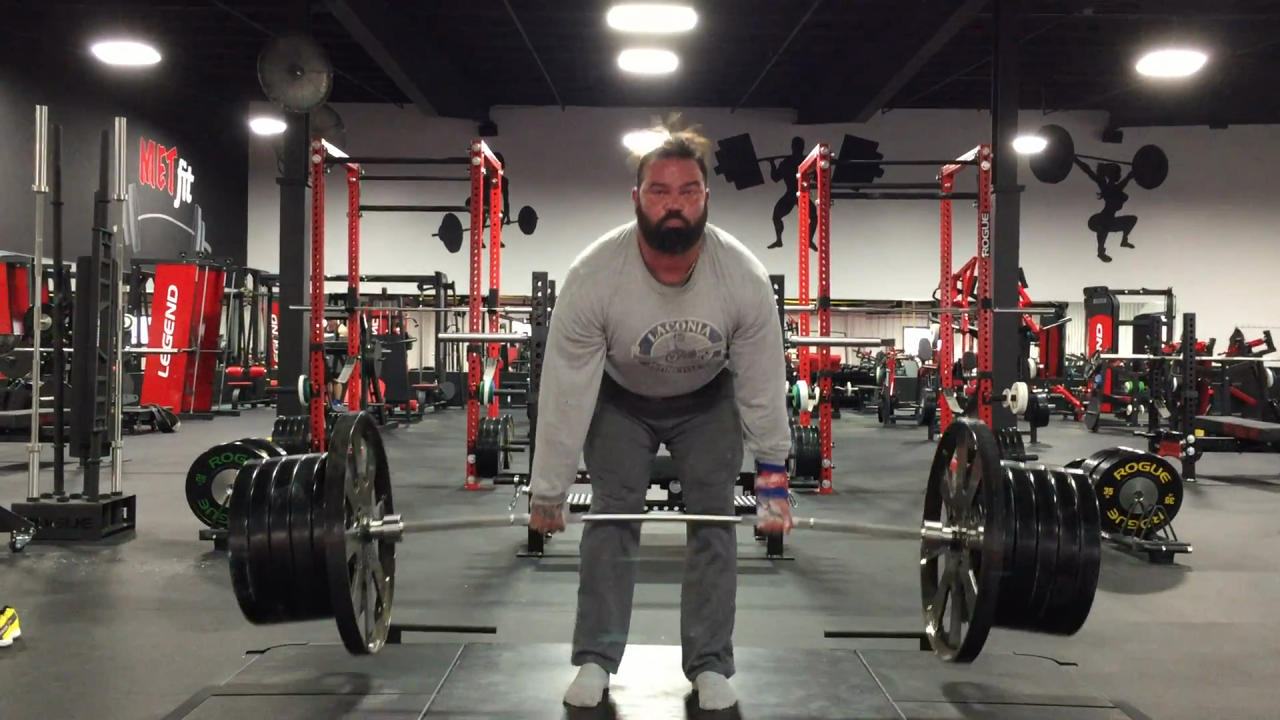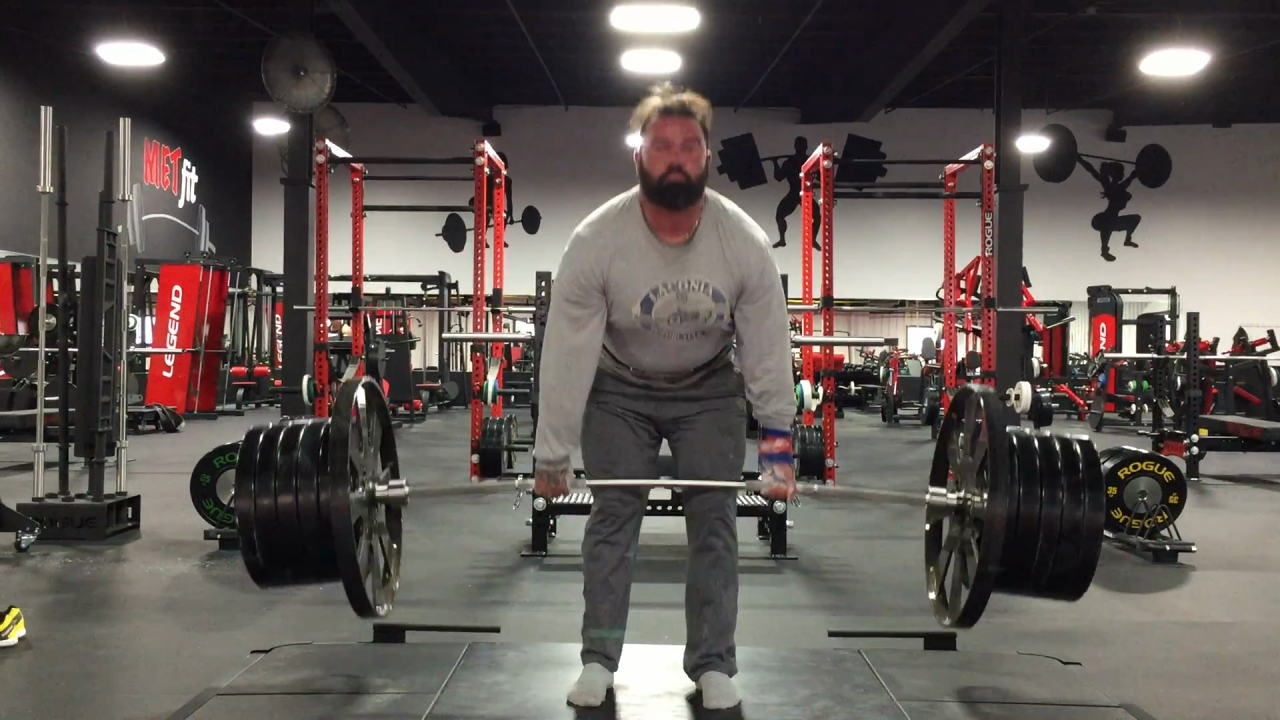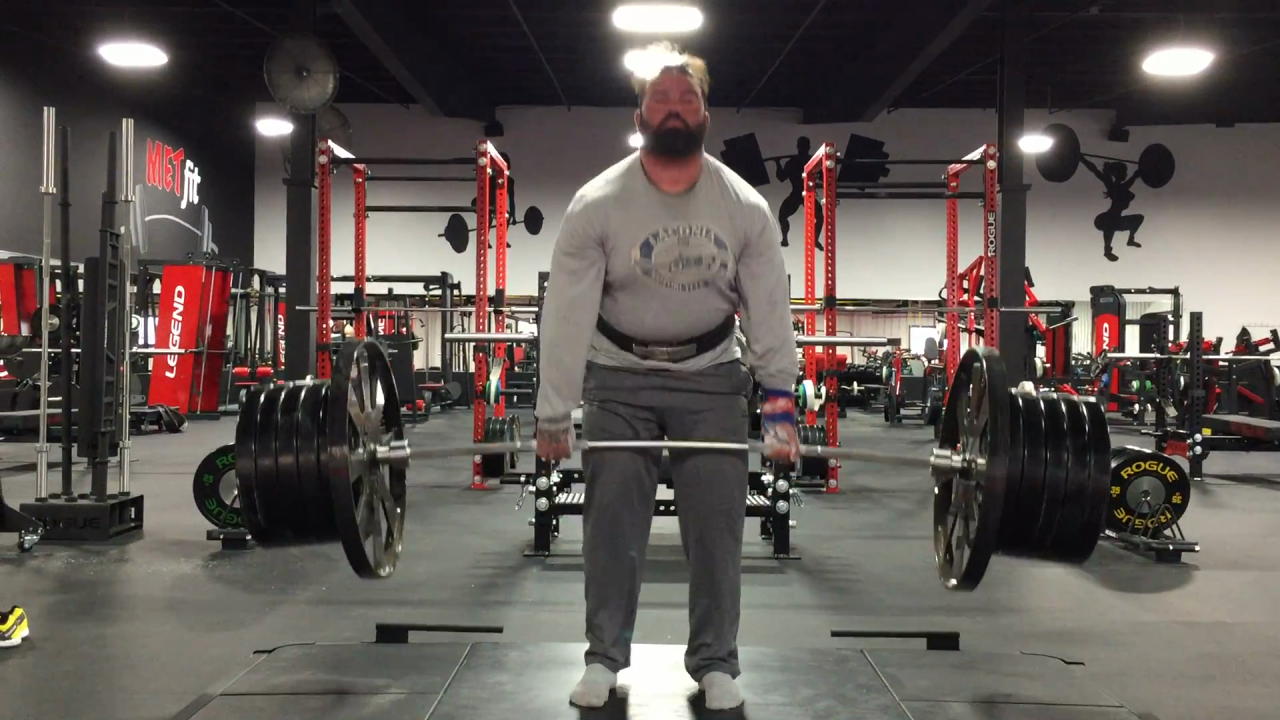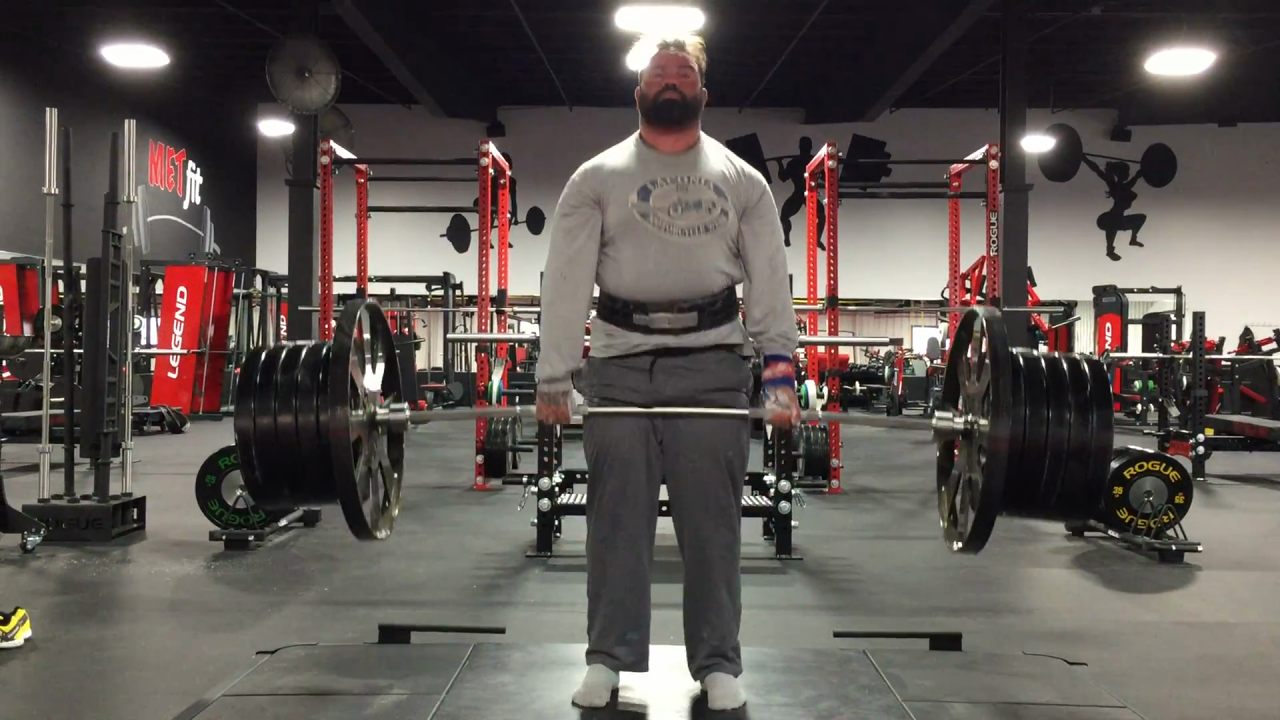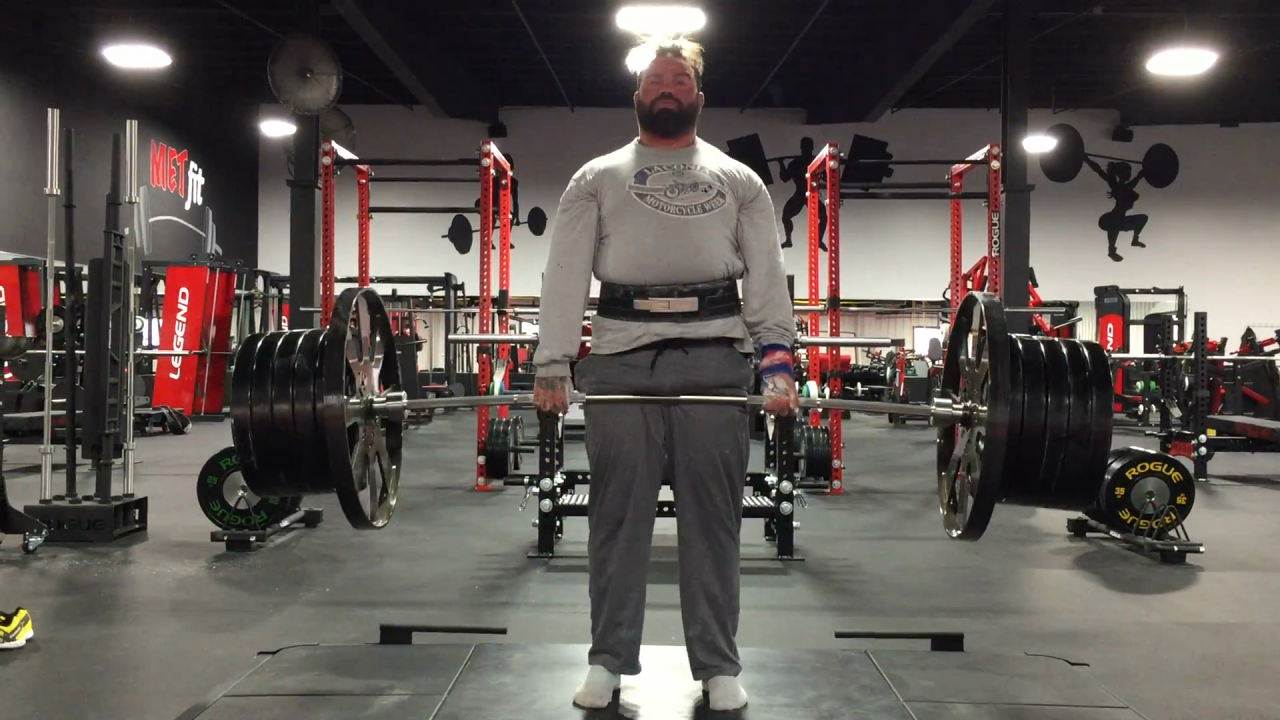
dt=0.2s
person 1, frame 1
left shoulder: (744, 277)
right shoulder: (593, 276)
left elbow: (762, 387)
right elbow: (566, 392)
left wrist: (773, 482)
right wrist: (548, 493)
left hip: (706, 402)
right hip: (619, 401)
left knee: (713, 516)
right knee: (610, 515)
left ankle: (709, 664)
right ankle: (595, 660)
person 1, frame 2
left shoulder: (745, 242)
right shoulder: (596, 241)
left elbow: (766, 349)
right elbow: (567, 354)
left wrist: (777, 448)
right wrist: (552, 456)
left hip: (708, 390)
right hip: (619, 389)
left knee: (714, 519)
right knee: (612, 514)
left ankle: (712, 663)
right ankle: (598, 657)
person 1, frame 3
left shoulder: (744, 207)
right shoulder: (598, 205)
left elbow: (769, 310)
right elbow: (567, 314)
left wrist: (780, 409)
right wrist: (553, 416)
left hip: (711, 376)
right hip: (619, 375)
left knee: (716, 518)
right knee: (613, 516)
left ankle: (714, 663)
right ankle: (604, 658)
person 1, frame 4
left shoulder: (741, 179)
right shoulder: (597, 177)
left elbow: (768, 281)
right elbow: (567, 282)
left wrist: (779, 372)
right wrist: (553, 379)
left hip: (714, 362)
right hip: (620, 361)
left knee: (711, 516)
right knee: (617, 513)
left ankle: (717, 664)
right ankle: (608, 659)
person 1, frame 5
left shoulder: (737, 179)
right shoulder: (598, 178)
left elbow: (766, 274)
right elbow: (566, 274)
left wrist: (777, 360)
right wrist: (551, 366)
left hip: (714, 356)
right hip: (620, 358)
left knee: (711, 515)
right knee: (619, 512)
left ankle: (718, 664)
right ankle: (609, 659)
